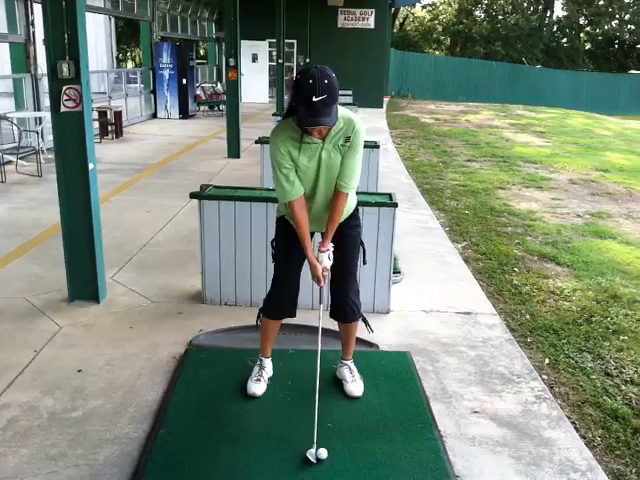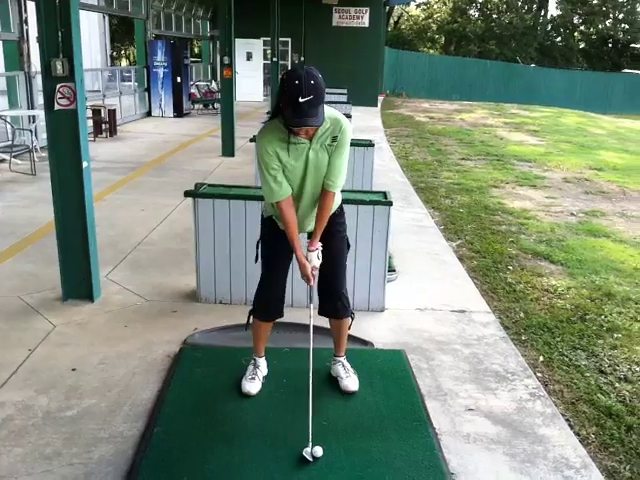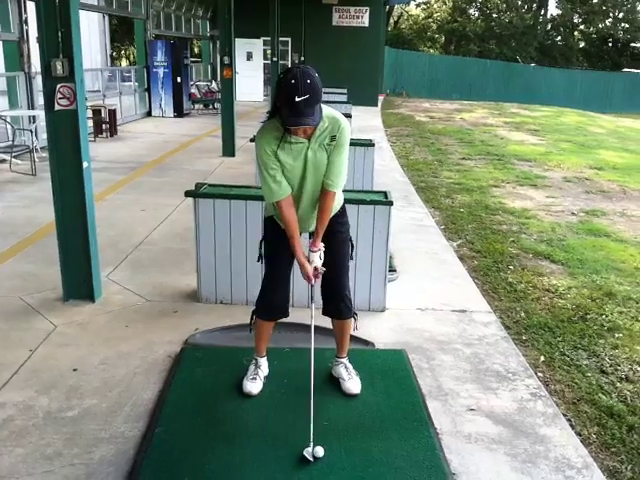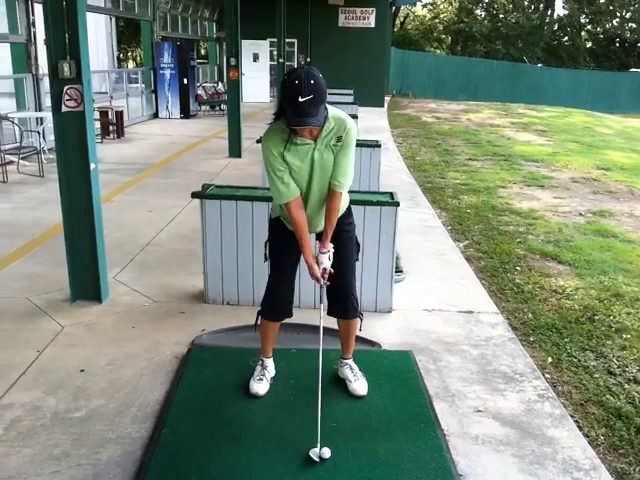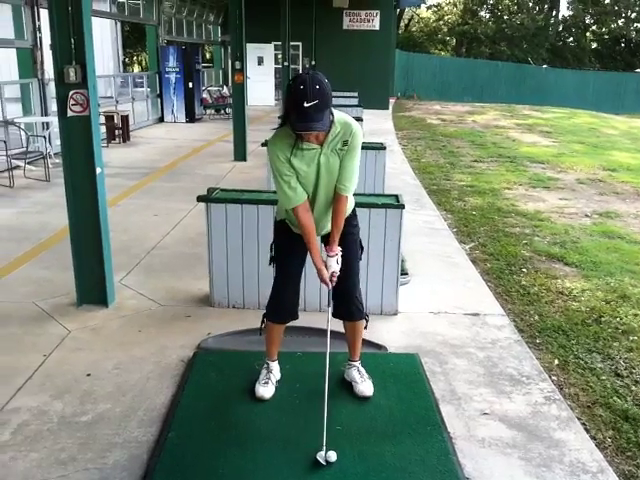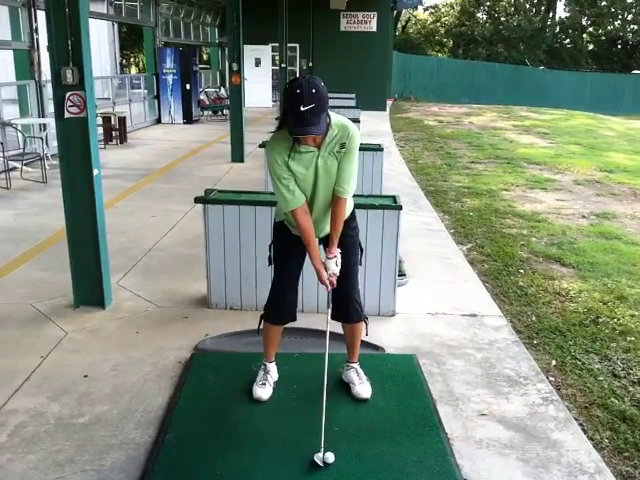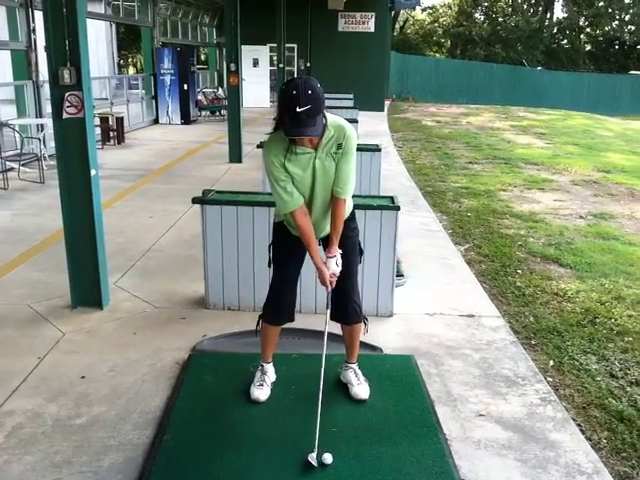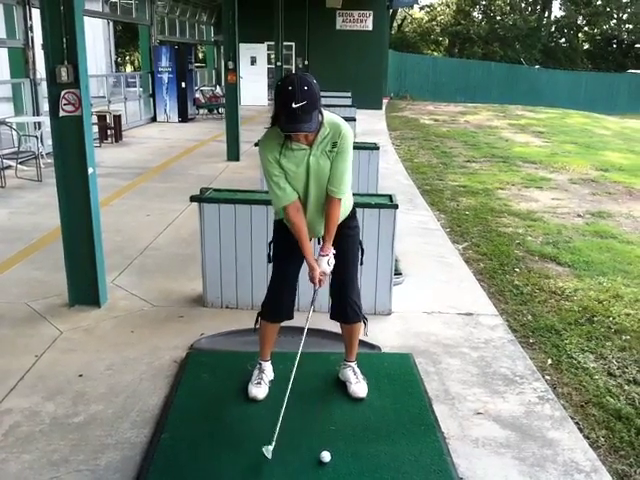
dt=0.2s
person 1, frame 1
left shoulder: (352, 128)
right shoulder: (282, 137)
left elbow: (343, 189)
right elbow: (296, 200)
left wrist: (328, 244)
right wrist: (311, 256)
left hip: (342, 218)
right hip: (294, 219)
left knee: (346, 293)
right knee: (281, 291)
left ankle: (346, 363)
right ankle: (264, 362)
person 1, frame 2
left shoulder: (339, 127)
right shoulder: (268, 138)
left elbow: (330, 189)
right elbow: (283, 200)
left wrist: (316, 241)
right wrist: (300, 254)
left hip: (328, 215)
right hip: (280, 219)
left knee: (336, 290)
right knee: (269, 291)
left ankle: (340, 360)
right ankle: (258, 361)
person 1, frame 3
left shoulder: (338, 126)
right shoulder: (267, 138)
left elbow: (330, 189)
right elbow: (282, 200)
left wrist: (317, 243)
right wrist: (299, 255)
left hip: (330, 216)
right hip: (281, 220)
left knee: (339, 291)
right knee: (273, 291)
left ankle: (342, 361)
right ankle: (259, 362)
person 1, frame 4
left shoulder: (344, 127)
right shoulder: (273, 140)
left elbow: (337, 189)
right elbow: (291, 202)
left wrist: (326, 243)
right wrist: (308, 256)
left hip: (335, 216)
right hip: (287, 221)
left knee: (345, 291)
right knee: (277, 292)
left ankle: (347, 362)
right ankle: (266, 362)
person 1, frame 5
left shoulder: (350, 131)
right shoulder: (279, 145)
left elbow: (342, 193)
right elbow: (299, 207)
left wrist: (333, 247)
right wrist: (317, 260)
left hip: (340, 219)
right hip: (292, 224)
left knee: (350, 293)
right knee: (283, 294)
left ankle: (354, 365)
right ankle: (271, 366)
person 1, frame 6
left shoulder: (347, 133)
right shoulder: (277, 148)
left elbow: (341, 195)
right elbow: (298, 209)
left wrist: (333, 249)
right wrist: (318, 263)
left hip: (340, 220)
right hip: (291, 226)
left knee: (349, 295)
right knee: (281, 295)
left ankle: (353, 366)
right ankle: (269, 366)
person 1, frame 7
left shoulder: (344, 134)
right shoulder: (274, 150)
left elbow: (340, 196)
right elbow: (297, 210)
left wrist: (334, 249)
right wrist: (318, 263)
left hip: (339, 221)
right hip: (292, 227)
left knee: (349, 296)
right knee: (279, 295)
left ankle: (351, 367)
right ankle: (266, 367)
person 1, frame 8
left shoulder: (340, 132)
right shoulder: (270, 145)
left elbow: (335, 196)
right elbow: (291, 206)
left wrist: (327, 248)
right wrist: (310, 260)
left hip: (340, 219)
right hip: (291, 224)
left knee: (348, 294)
right knee: (278, 293)
left ankle: (350, 365)
right ankle: (264, 365)
